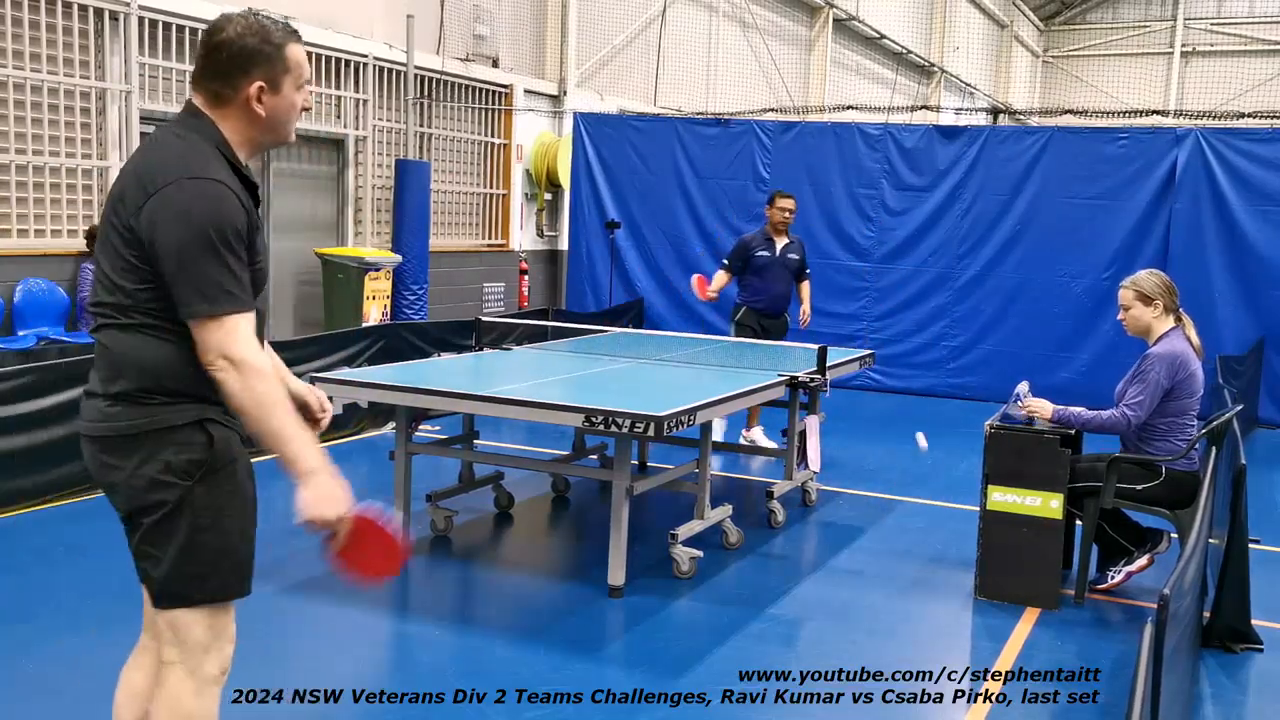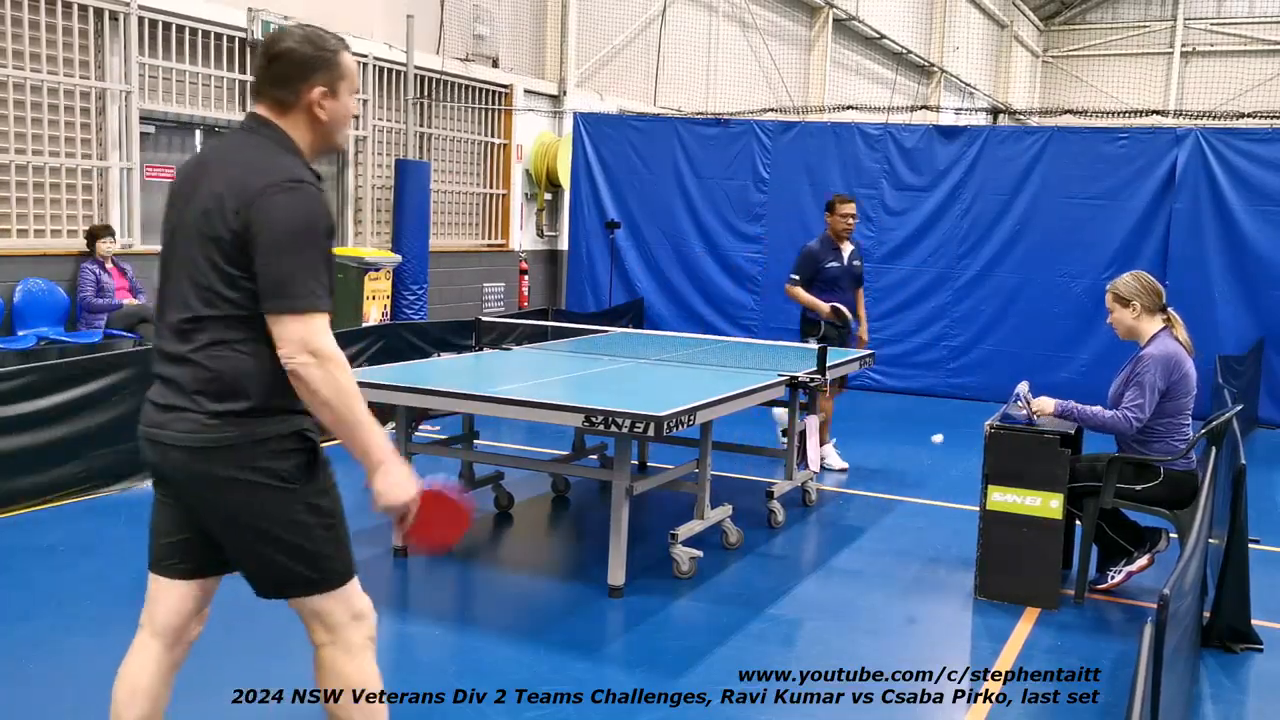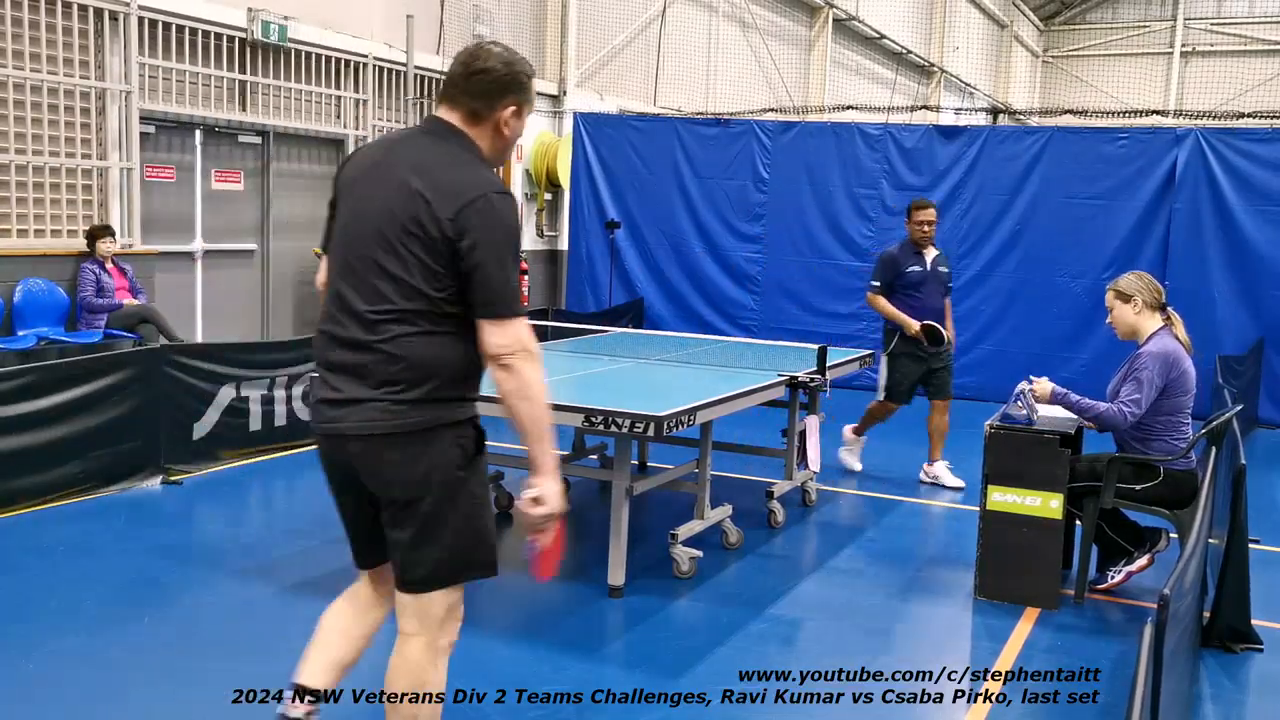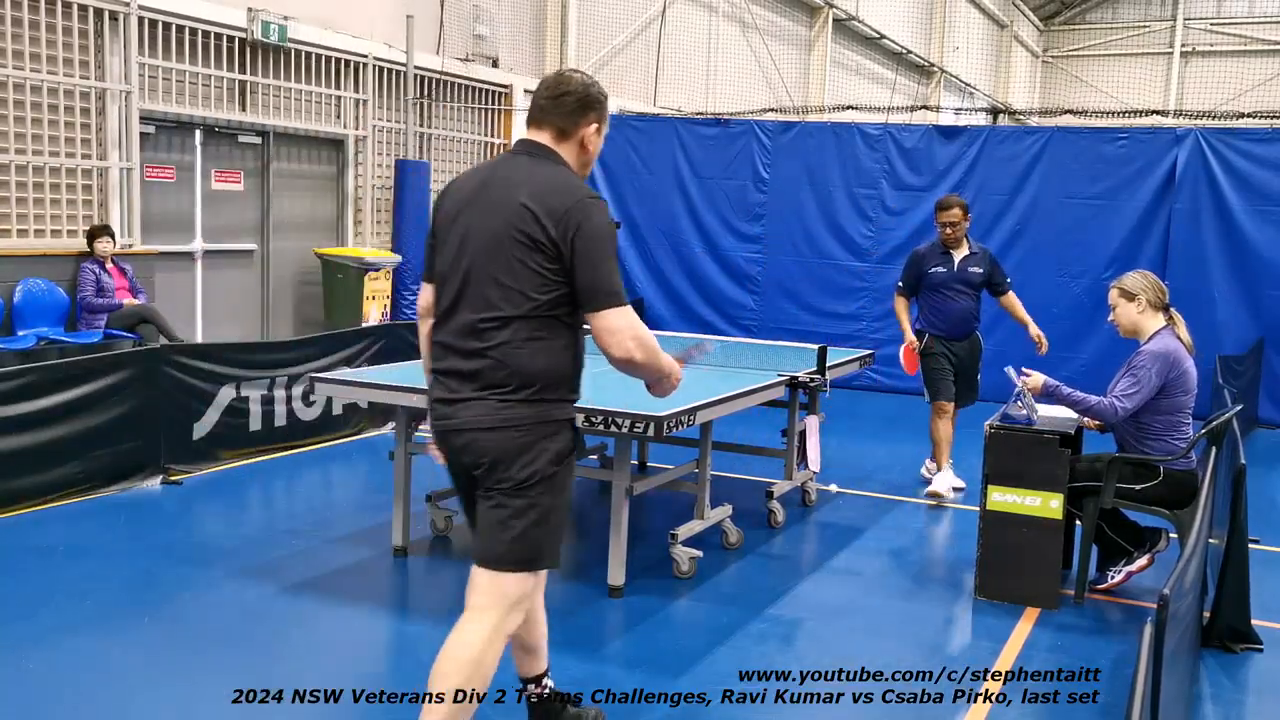
dt=0.5s
person 1, frame 1
left shoulder: (187, 154)
right shoulder: (198, 188)
right elbow: (229, 355)
left wrist: (287, 381)
right wrist: (312, 472)
left hip: (141, 426)
right hip: (170, 436)
left knee: (167, 636)
right knee: (198, 648)
person 1, frame 2
left shoulder: (206, 165)
right shoulder: (287, 191)
right elbow: (303, 351)
right wrist: (382, 461)
left hip: (181, 432)
right hip: (253, 446)
left knee: (168, 628)
right knee: (342, 625)
person 1, frame 3
left shoulder: (363, 162)
right shoulder: (480, 197)
right elbow: (508, 353)
right wrist: (546, 470)
left hip: (337, 416)
right hip: (418, 430)
left knee: (377, 587)
right knee: (429, 623)
person 1, frame 4
left shoulder: (459, 190)
right shoulder: (577, 206)
left elbow: (432, 311)
right elbow: (621, 340)
right wrist: (666, 373)
left hip: (460, 416)
right hip: (525, 427)
left knee: (522, 571)
right knee: (495, 607)
person 2, frame 1
left shoulder: (1164, 356)
right shoulder: (1169, 347)
left elbow: (1127, 419)
left wrist: (1058, 413)
left hip: (1166, 475)
right hip: (1159, 465)
left knee: (1065, 479)
right knee: (1066, 468)
left ankle: (1140, 542)
right ankle: (1120, 555)
person 2, frame 2
left shoulder: (1158, 356)
right shoulder: (1157, 348)
left elbow: (1128, 422)
left wrist: (1062, 408)
right wrist: (1101, 414)
left hip: (1165, 477)
right hip: (1156, 466)
left knee: (1064, 478)
right knee: (1065, 467)
left ankle: (1139, 542)
right ankle: (1119, 555)
person 2, frame 3
left shoulder: (1156, 354)
right shoulder: (1155, 347)
left elbow: (1123, 415)
left wrist: (1057, 395)
right wrist: (1100, 419)
left hip: (1164, 476)
right hip: (1154, 466)
left knee: (1064, 478)
right knee: (1066, 468)
left ankle: (1140, 542)
right ankle: (1119, 556)
person 2, frame 4
left shoulder: (1158, 353)
right shoulder: (1157, 346)
left elbow: (1114, 408)
right elbow: (1128, 409)
left wrist: (1049, 387)
right wrist: (1103, 422)
left hip: (1165, 476)
right hip: (1154, 465)
left knee: (1062, 478)
right knee: (1064, 467)
left ankle: (1140, 542)
right ankle: (1119, 556)
person 3, frame 1
left shoulder: (797, 247)
right shoulder: (748, 241)
left elbow: (803, 280)
right elbow: (726, 272)
left wrist: (806, 303)
right wrist: (712, 289)
left hip: (777, 320)
right hip: (748, 316)
left ankle: (752, 430)
right ankle: (720, 417)
person 3, frame 2
left shoulder: (855, 252)
right shoulder: (813, 251)
right elbow: (791, 288)
left wrist: (862, 324)
right wrist: (819, 306)
left hip: (844, 330)
right hip: (819, 329)
left knee: (835, 386)
right knee: (827, 389)
left ankle: (789, 415)
right ankle: (824, 446)
person 3, frame 3
left shoulder: (942, 259)
right shoulder: (893, 256)
right elbow: (873, 297)
left wrist: (950, 332)
right wrist: (906, 321)
left hip: (935, 344)
right hip: (902, 342)
left knee: (941, 403)
right knee: (890, 402)
left ankle: (935, 466)
right ankle: (855, 436)
person 3, frame 4
left shoulder: (984, 257)
right shoulder: (922, 255)
left elbow: (1005, 294)
right elbow: (901, 297)
left wrist: (1030, 325)
right wrist: (907, 331)
left hip: (969, 343)
right hip: (934, 343)
left knee: (956, 407)
right knee: (942, 407)
left ankle: (936, 463)
right ankle: (942, 474)
